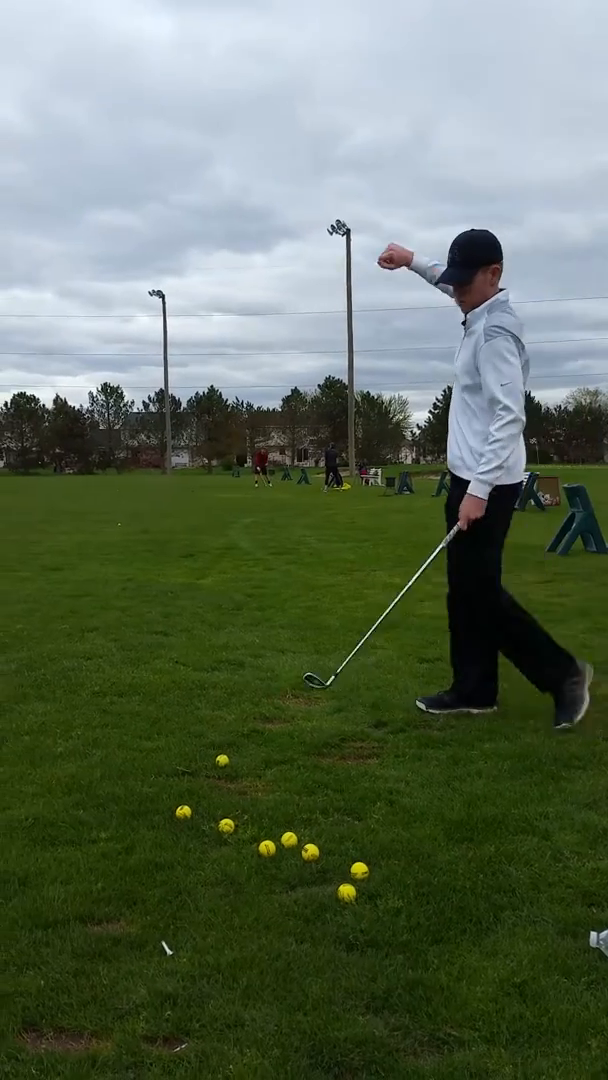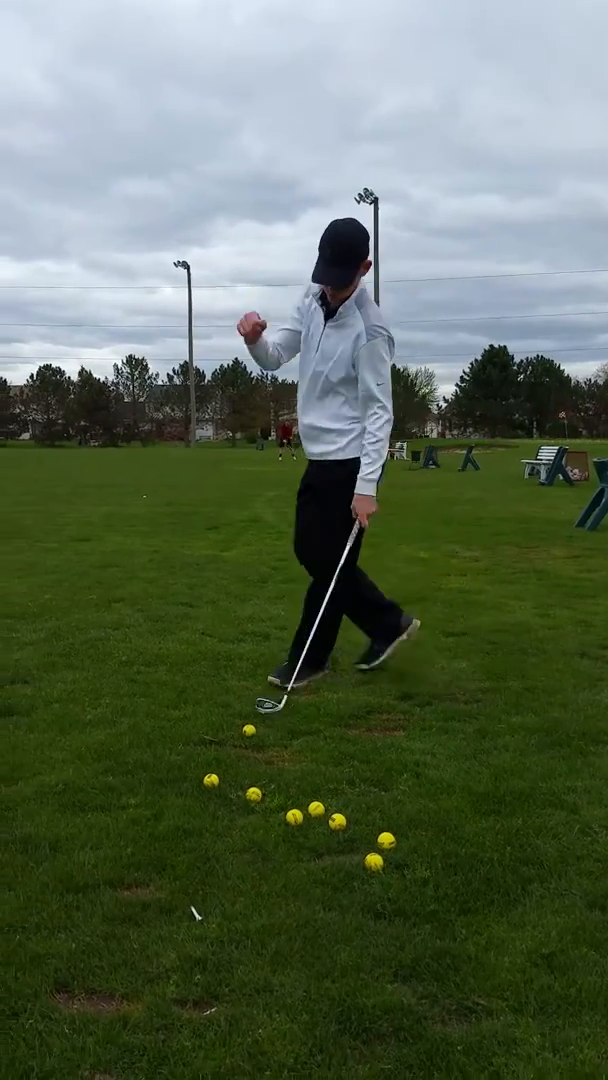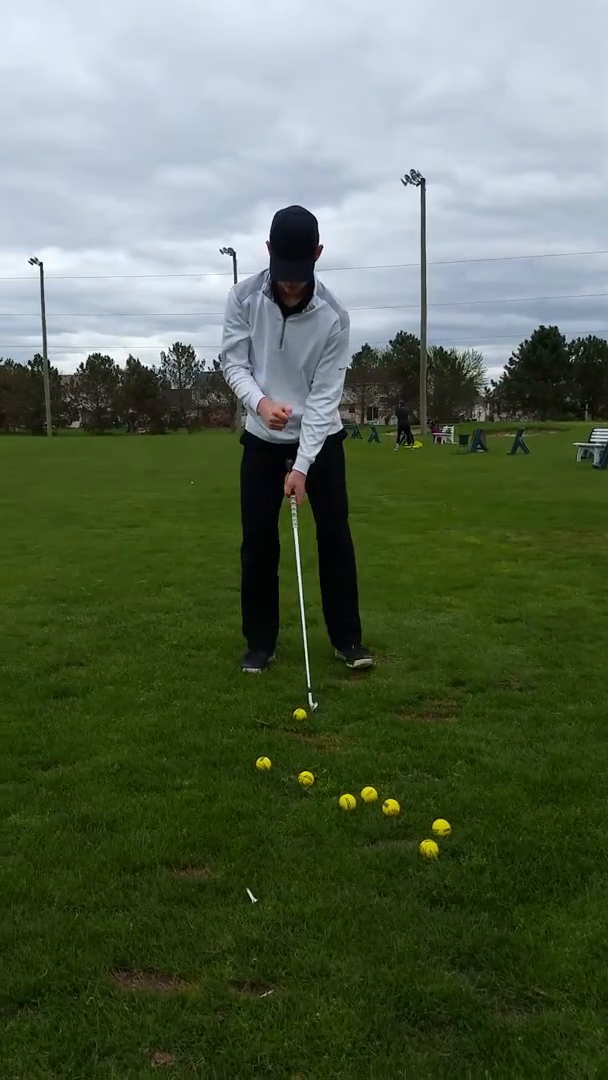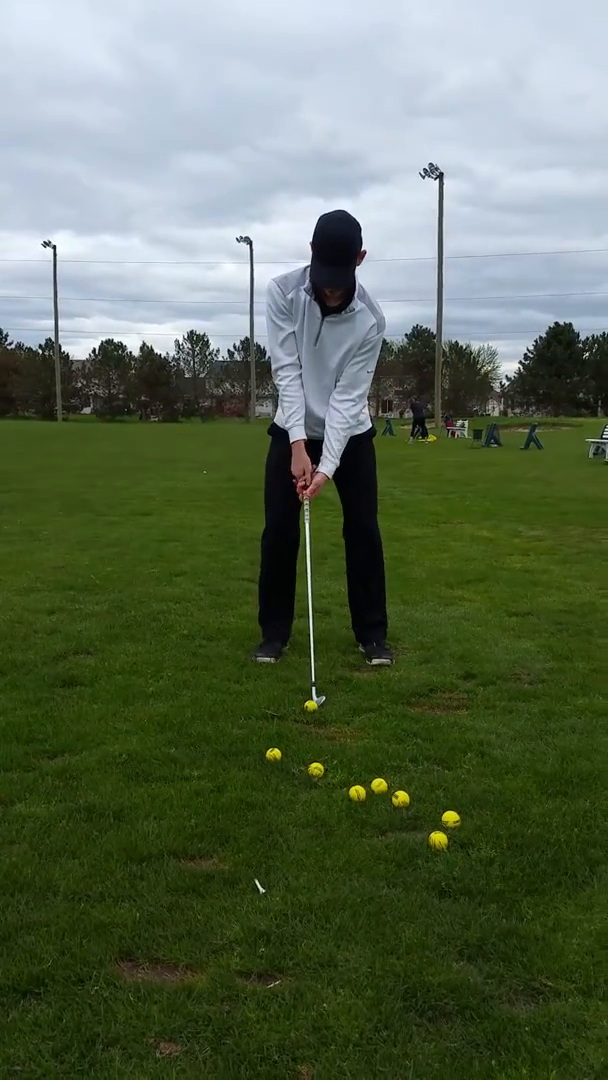
dt=0.7s
person 1, frame 1
left shoulder: (497, 329)
right shoulder: (483, 318)
left elbow: (508, 416)
right elbow: (458, 283)
left wrist: (480, 491)
right wrist: (414, 262)
left hip: (490, 485)
right hip: (469, 477)
left knee: (476, 591)
right knee: (464, 589)
left ankle: (562, 673)
right ankle: (473, 688)
person 1, frame 2
left shoulder: (369, 330)
right shoulder: (310, 307)
left elbow: (379, 410)
right elbow: (273, 358)
left wrist: (367, 486)
right wrist: (254, 337)
left hip: (350, 462)
right hip: (320, 456)
left knee: (329, 561)
right knee: (317, 554)
left ankle: (309, 658)
right ankle: (387, 622)
person 1, frame 3
left shoulder: (333, 317)
right shoulder: (244, 297)
left elbow: (325, 394)
right elbow: (234, 364)
left wrist: (302, 464)
right wrist: (261, 402)
left hip: (321, 438)
right hip: (263, 437)
left knee: (335, 535)
right knee: (258, 541)
left ankle: (347, 636)
right ankle: (260, 641)
person 1, frame 4
left shoulder: (370, 319)
right shoulder: (283, 291)
left elbow: (349, 396)
right elbow: (286, 371)
left wrist: (327, 468)
right wrist: (299, 444)
left hip: (350, 435)
right hip: (292, 431)
left knee: (363, 531)
right knee: (278, 531)
left ankle: (372, 633)
right ankle: (274, 631)
